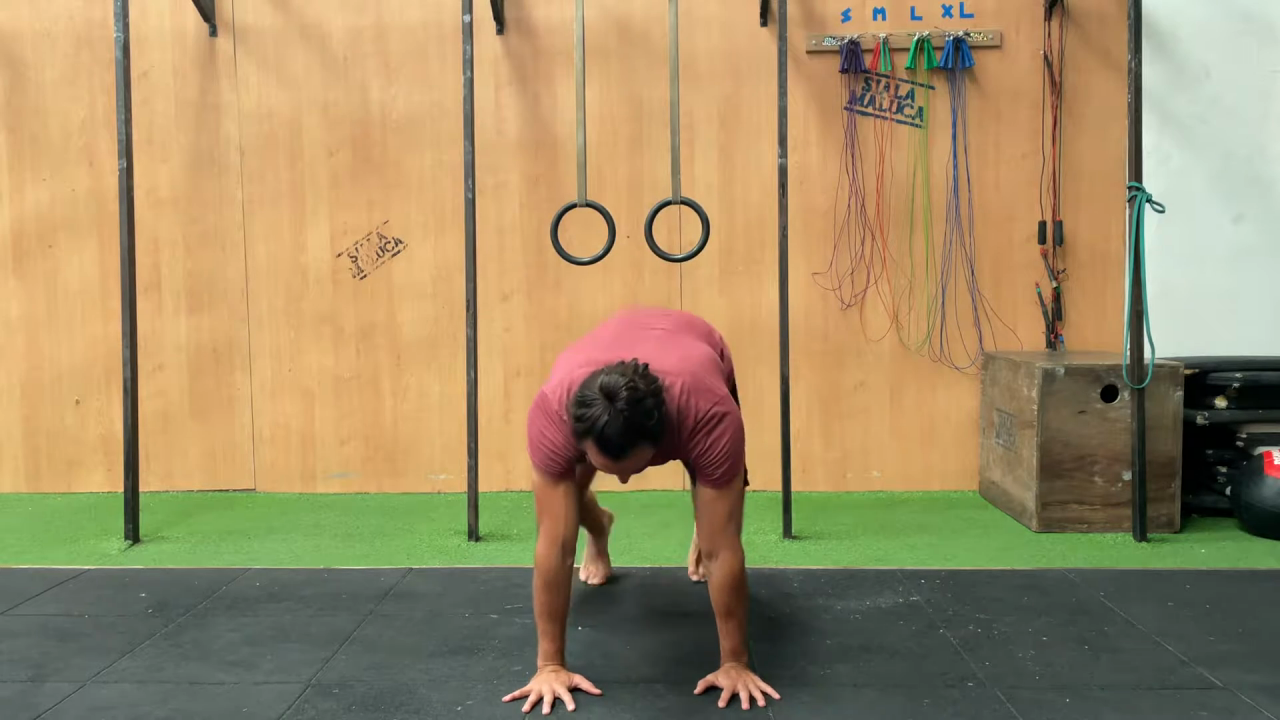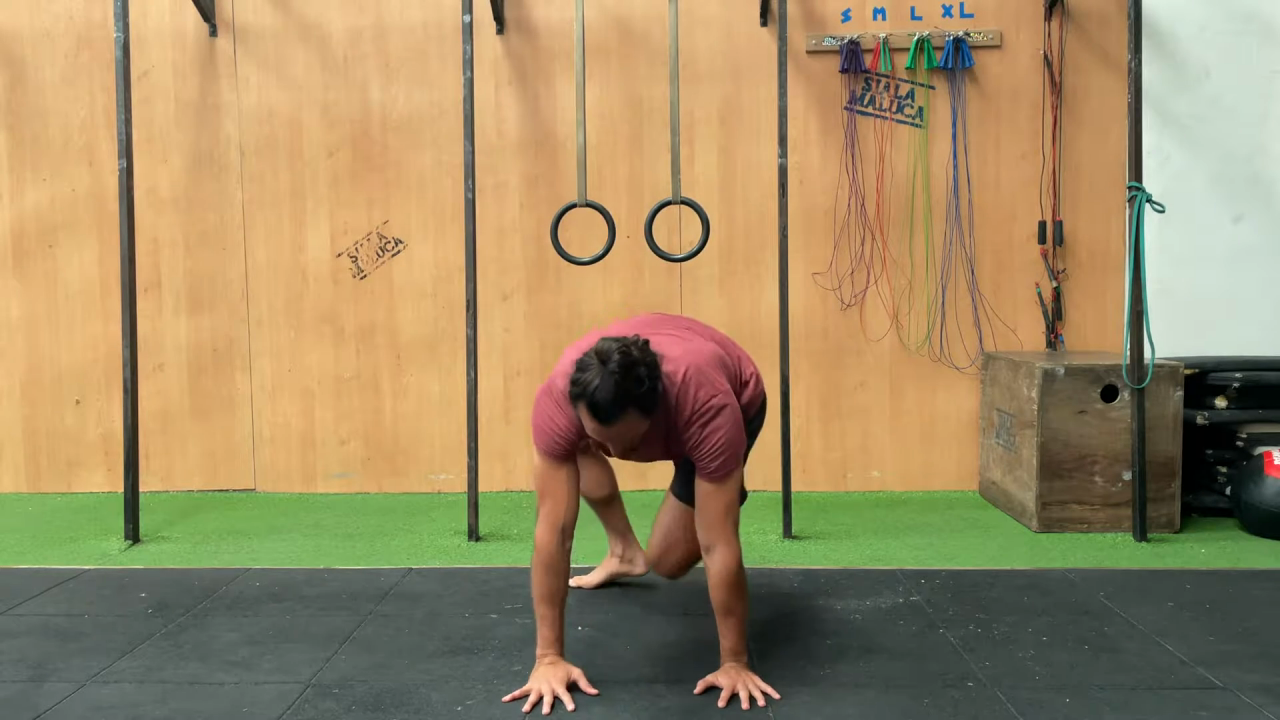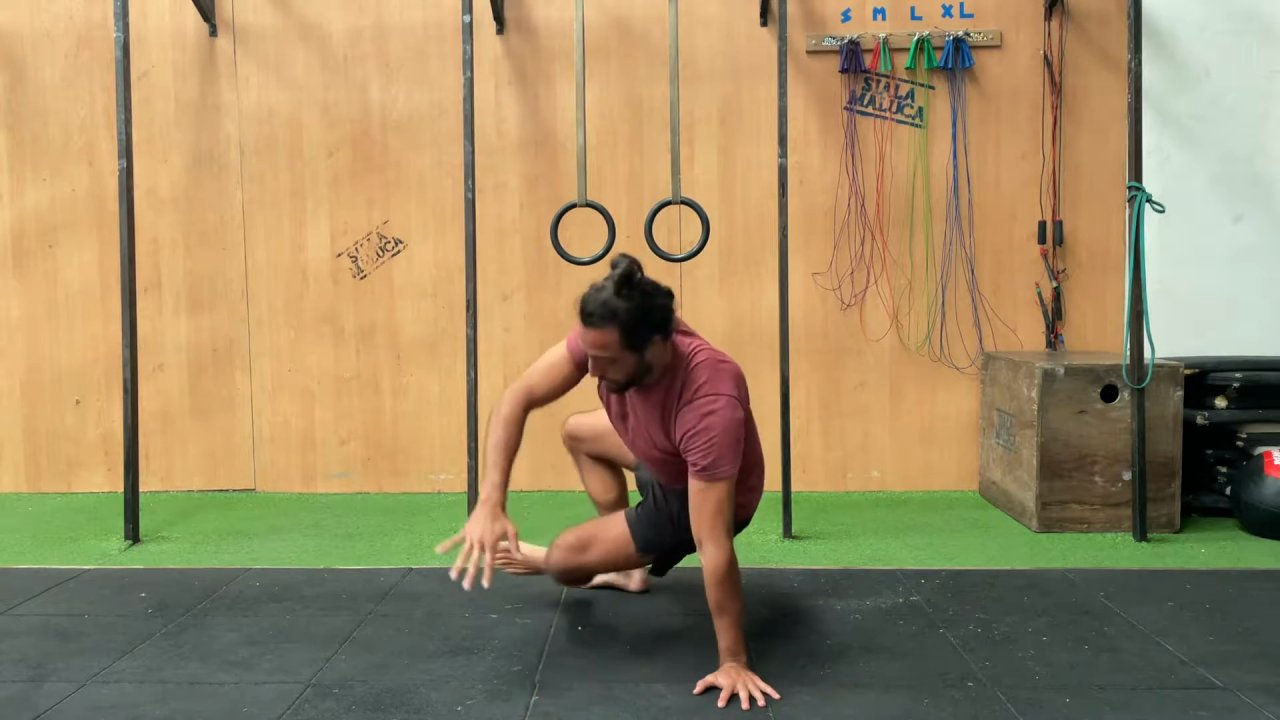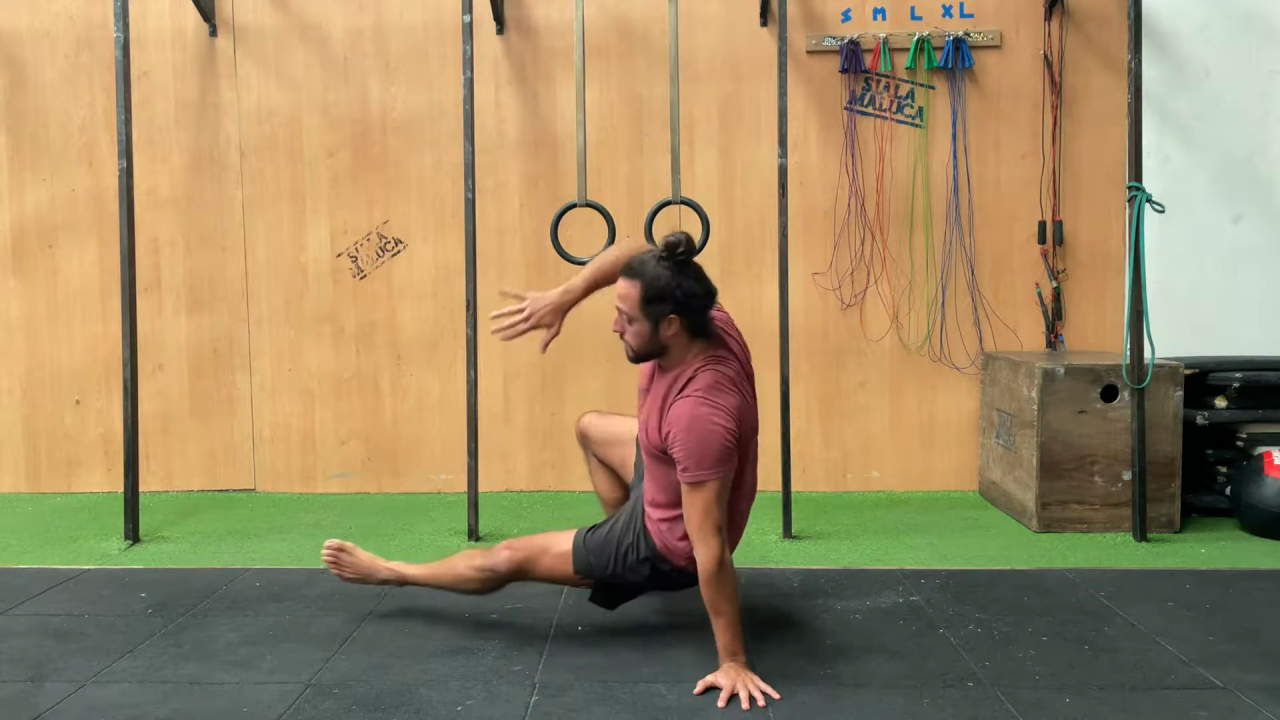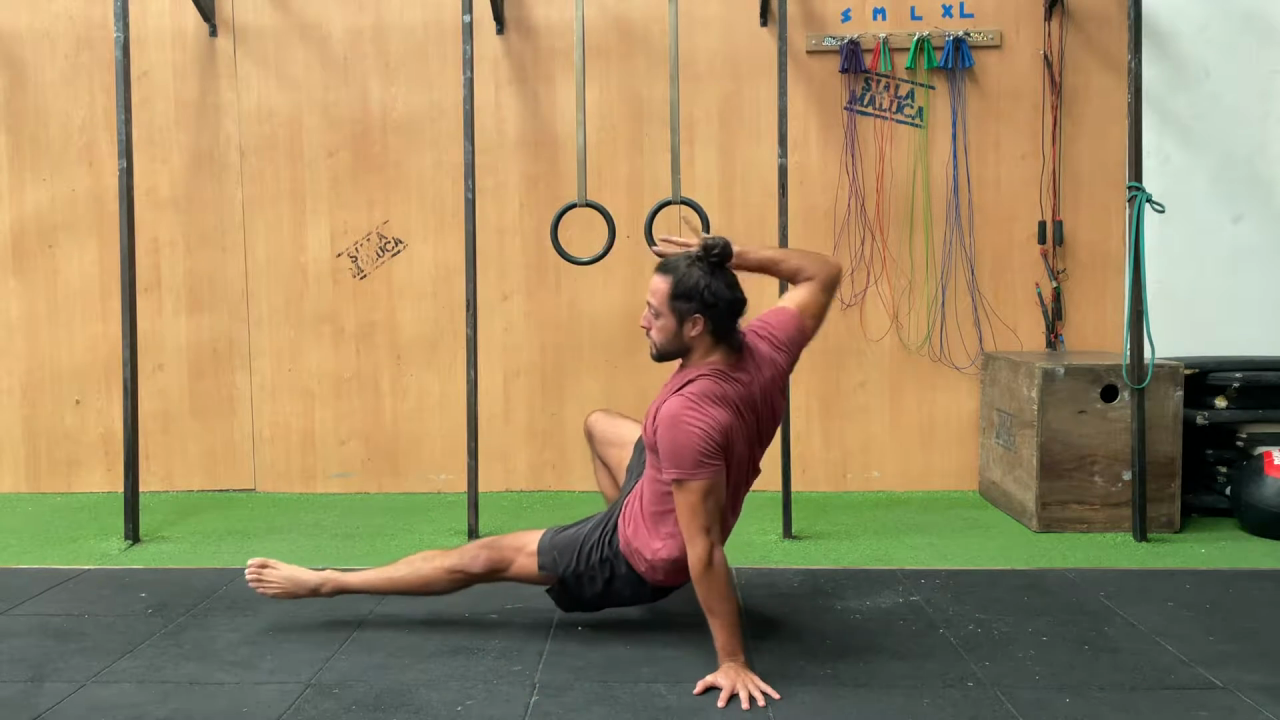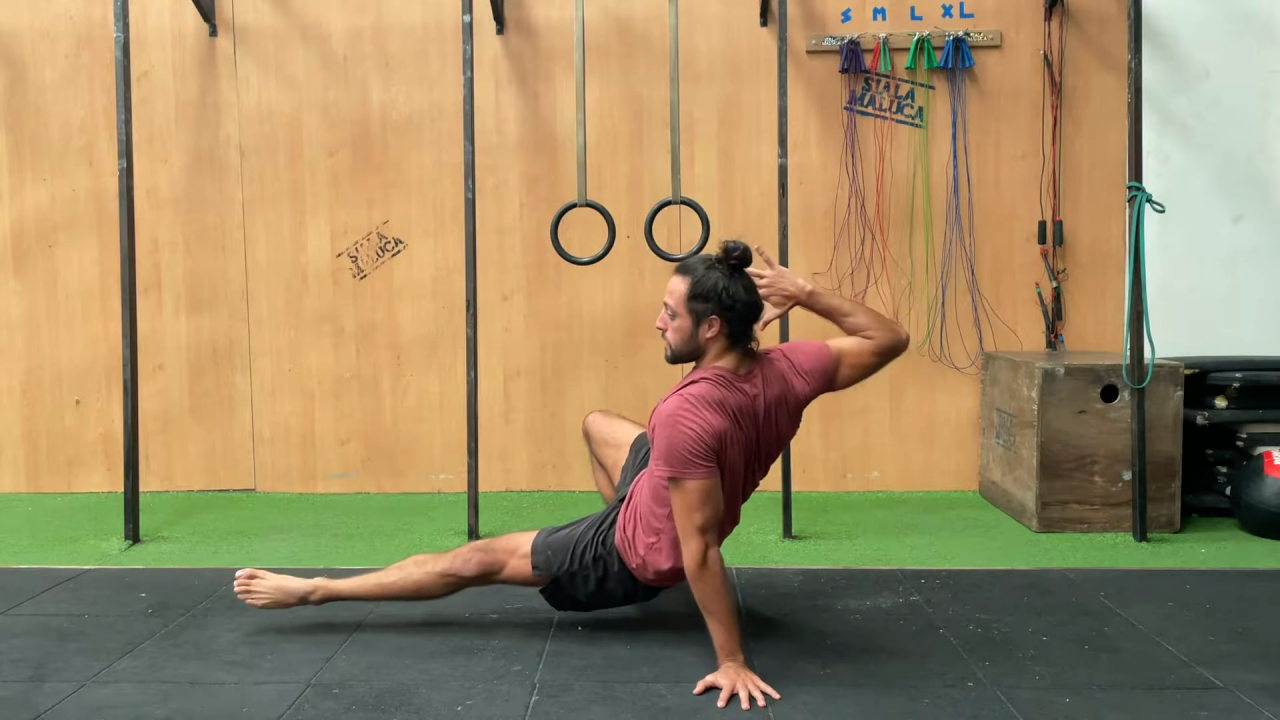
dt=0.3s
person 1, frame 1
left shoulder: (709, 412)
right shoulder: (555, 408)
left elbow: (722, 550)
right elbow: (555, 545)
left wrist: (734, 664)
right wrist: (549, 665)
left knee: (715, 544)
left ankle: (701, 535)
right ankle: (598, 530)
person 1, frame 2
left shoulder: (709, 408)
right shoulder: (561, 397)
left elbow: (718, 547)
right elbow: (553, 528)
left wrist: (734, 663)
right wrist: (548, 654)
left hip: (736, 397)
left knee: (664, 561)
right ankle: (623, 552)
person 1, frame 3
left shoulder: (710, 405)
right shoulder: (606, 337)
left elbow: (714, 548)
right elbow: (517, 398)
left wrist: (733, 663)
right wrist: (489, 503)
left hip: (701, 491)
right hip: (663, 457)
left knee: (562, 559)
right knee: (577, 432)
right ankle: (629, 565)
person 1, frame 4
left shoulder: (699, 415)
right shoulder: (703, 320)
left elbow: (709, 551)
right elbow: (629, 255)
left wrist: (732, 663)
right wrist: (561, 299)
left hip: (672, 541)
right hip: (672, 484)
left knee: (511, 558)
right knee: (592, 428)
left ankle: (393, 573)
right ankle: (617, 558)
person 1, frame 5
left shoulder: (692, 416)
right shoulder: (769, 346)
left elbow: (702, 552)
right elbow: (823, 272)
left wrist: (732, 664)
right wrist: (735, 259)
left hip: (646, 555)
right hip: (664, 492)
left knee: (486, 556)
right knee: (600, 425)
left ankle: (325, 582)
person 1, frame 6
left shoulder: (686, 416)
right shoulder: (791, 370)
left elbow: (698, 552)
right elbow: (890, 338)
left wrist: (732, 663)
right wrist: (807, 293)
left hip: (638, 553)
right hip: (662, 497)
left knee: (476, 559)
right knee: (595, 424)
left ankle: (313, 591)
